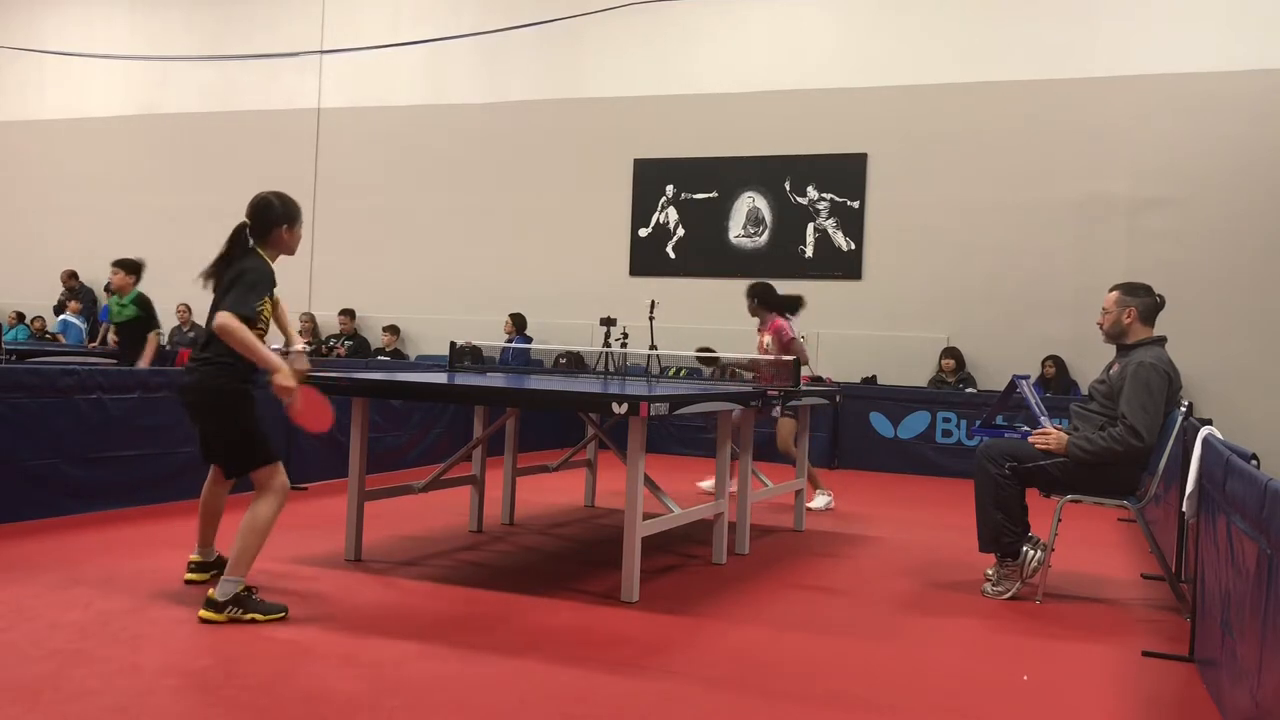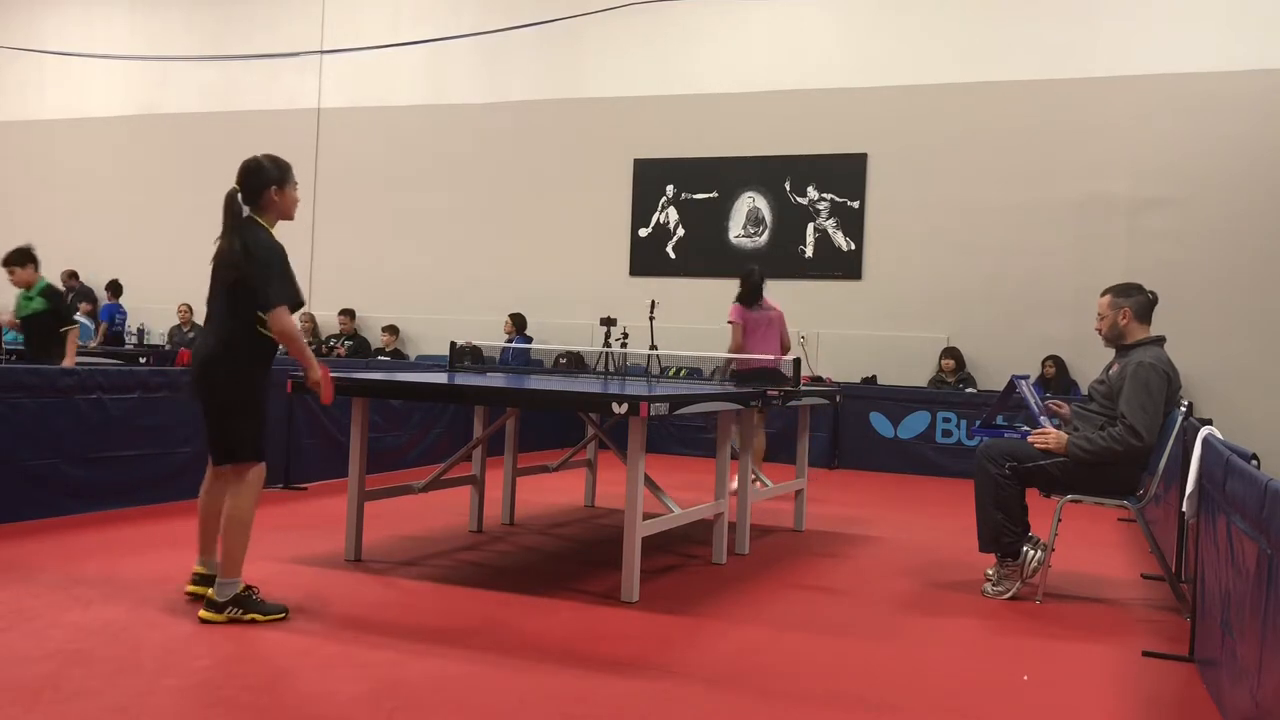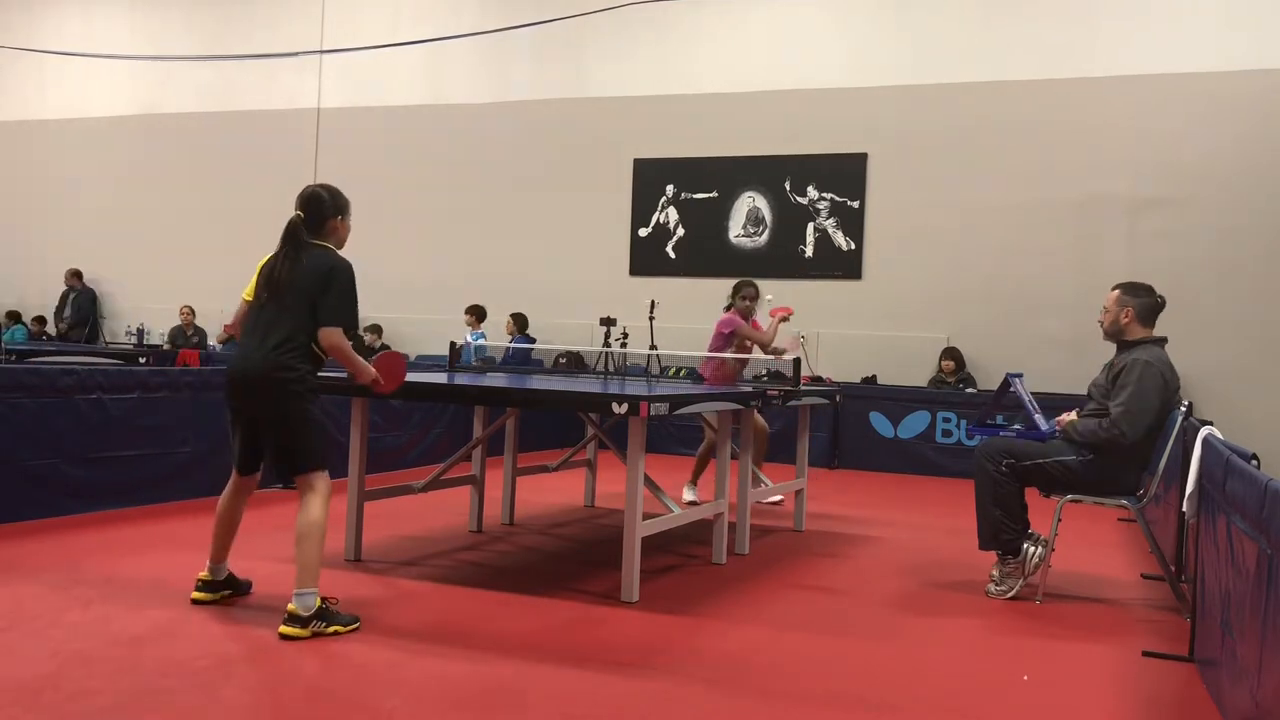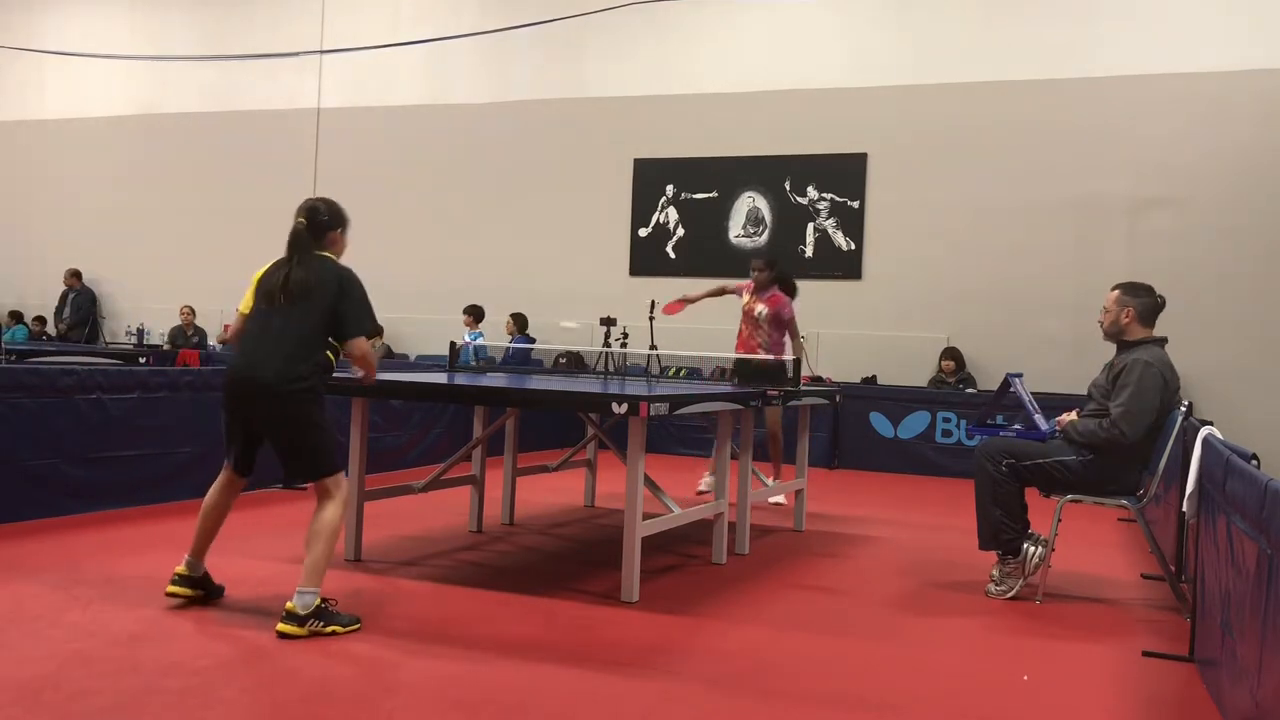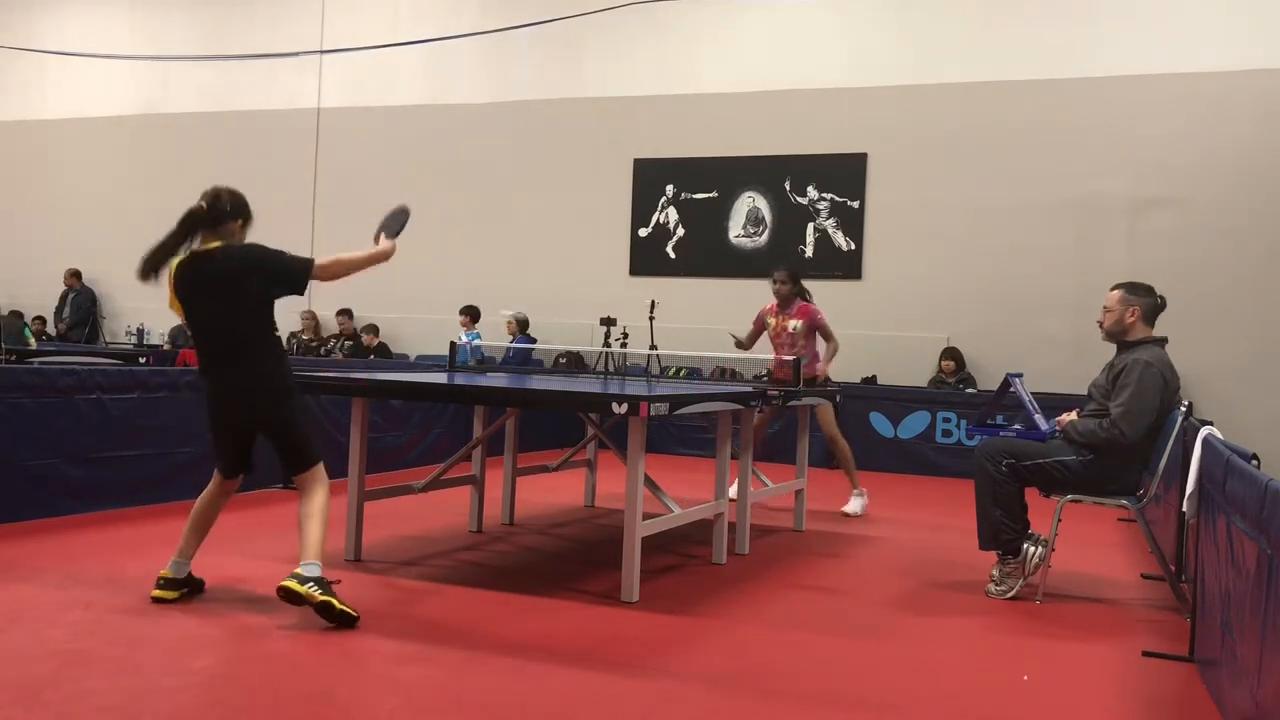
dt=0.5s
person 1, frame 1
left shoulder: (247, 263)
right shoulder: (256, 272)
left elbow: (274, 303)
right elbow: (226, 323)
left wrist: (294, 342)
right wrist: (277, 364)
left hip: (204, 384)
right hip: (222, 388)
left knee: (224, 470)
right knee: (273, 486)
left ankle: (204, 559)
right ankle: (226, 594)
person 1, frame 2
left shoulder: (237, 238)
right shoulder: (266, 247)
right elbow: (281, 321)
left wrist: (293, 349)
right wrist: (312, 365)
left hip: (214, 365)
right hip: (236, 372)
left knee: (222, 468)
right knee: (247, 476)
left ankle: (205, 570)
right ankle: (228, 595)
person 1, frame 3
left shoulder: (275, 260)
right shoulder: (335, 267)
left elbow: (238, 323)
right elbow: (330, 338)
right wrist: (361, 370)
left hip: (242, 375)
right hip: (284, 383)
left knee: (243, 476)
right knee: (315, 486)
left ankle: (214, 577)
right ankle: (304, 608)
person 1, frame 4
left shoulder: (271, 272)
right shoulder: (342, 278)
left elbow: (237, 331)
right elbow: (360, 350)
right wrist: (369, 369)
left hip: (242, 383)
right hip: (293, 391)
left knee: (232, 476)
right knee: (333, 491)
left ankle: (191, 573)
right ankle: (303, 607)
person 1, frame 5
left shoulder: (182, 273)
right shoulder: (251, 258)
right elbow: (323, 270)
right wrist: (379, 253)
left hip: (222, 392)
right hip: (270, 388)
left knee: (224, 480)
right knee: (313, 480)
left ankle: (175, 575)
right ankle: (308, 574)
person 2, frame 1
left shoulder: (1147, 366)
right shoulder: (1132, 357)
left elbow: (1133, 438)
left wrist: (1070, 445)
right wrist: (1068, 435)
left hip: (1107, 469)
right hip: (1094, 457)
left knee: (994, 455)
right knee: (997, 451)
left ankle: (1013, 554)
right ankle: (1020, 545)
person 2, frame 2
left shoulder: (1146, 366)
right shoulder: (1131, 357)
left elbow: (1133, 438)
left wrist: (1070, 445)
right wrist: (1074, 416)
left hip: (1108, 469)
right hip: (1093, 456)
left knee: (994, 455)
right knee: (999, 451)
left ankle: (1013, 554)
right ankle: (1020, 544)
person 2, frame 3
left shoulder: (1144, 364)
right shoulder: (1133, 356)
left elbow: (1120, 431)
left wrist: (1072, 427)
right wrist: (1077, 419)
left hip: (1105, 466)
right hip: (1095, 454)
left knee: (993, 453)
right knee: (998, 449)
left ankle: (1013, 551)
right ankle: (1020, 542)
person 2, frame 4
left shoulder: (1144, 365)
right shoulder: (1133, 356)
left elbow: (1120, 432)
left wrist: (1073, 427)
right wrist: (1078, 419)
left hip: (1106, 467)
right hip: (1095, 454)
left knee: (993, 453)
right knee: (998, 449)
left ankle: (1014, 551)
right ankle: (1020, 542)
person 2, frame 5
left shoulder: (1144, 364)
right shoulder: (1133, 356)
left elbow: (1120, 431)
left wrist: (1073, 427)
right wrist: (1078, 419)
left hip: (1105, 466)
right hip: (1096, 454)
left knee: (993, 453)
right knee: (998, 449)
left ankle: (1014, 551)
right ankle: (1020, 542)
person 3, frame 1
left shoulder: (780, 326)
right shoulder: (763, 328)
left elbow: (803, 359)
left knee: (785, 447)
right knee: (732, 425)
left ankle: (823, 492)
right ankle: (727, 480)
person 3, frame 2
left shoulder: (739, 308)
right shoulder: (775, 310)
left elbow: (737, 345)
right elbow: (787, 347)
left hip: (747, 371)
right hip: (771, 372)
right knee: (757, 425)
person 3, frame 3
left shoulder: (752, 324)
right shoulder: (729, 320)
left elbow: (768, 350)
right elbow: (765, 340)
left wrist: (782, 350)
right wrist: (776, 320)
right hip: (709, 385)
left knee: (762, 430)
right knee: (713, 439)
right ankle: (691, 486)
person 3, frame 4
left shoulder: (781, 302)
right shoulder: (748, 289)
left elbow: (796, 340)
right elbow: (723, 289)
right wrist: (696, 297)
left hip: (770, 367)
right hip: (744, 364)
left knee: (773, 429)
left ankle: (777, 482)
right ankle: (711, 475)
person 3, frame 5
left shoulder: (809, 311)
right shoulder: (767, 313)
left elbow: (832, 342)
right elbow: (748, 344)
left wrist: (825, 364)
right wrist: (740, 343)
left hip: (811, 379)
left knee: (831, 434)
right knee: (753, 427)
left ankle: (857, 491)
right ankle: (742, 481)
